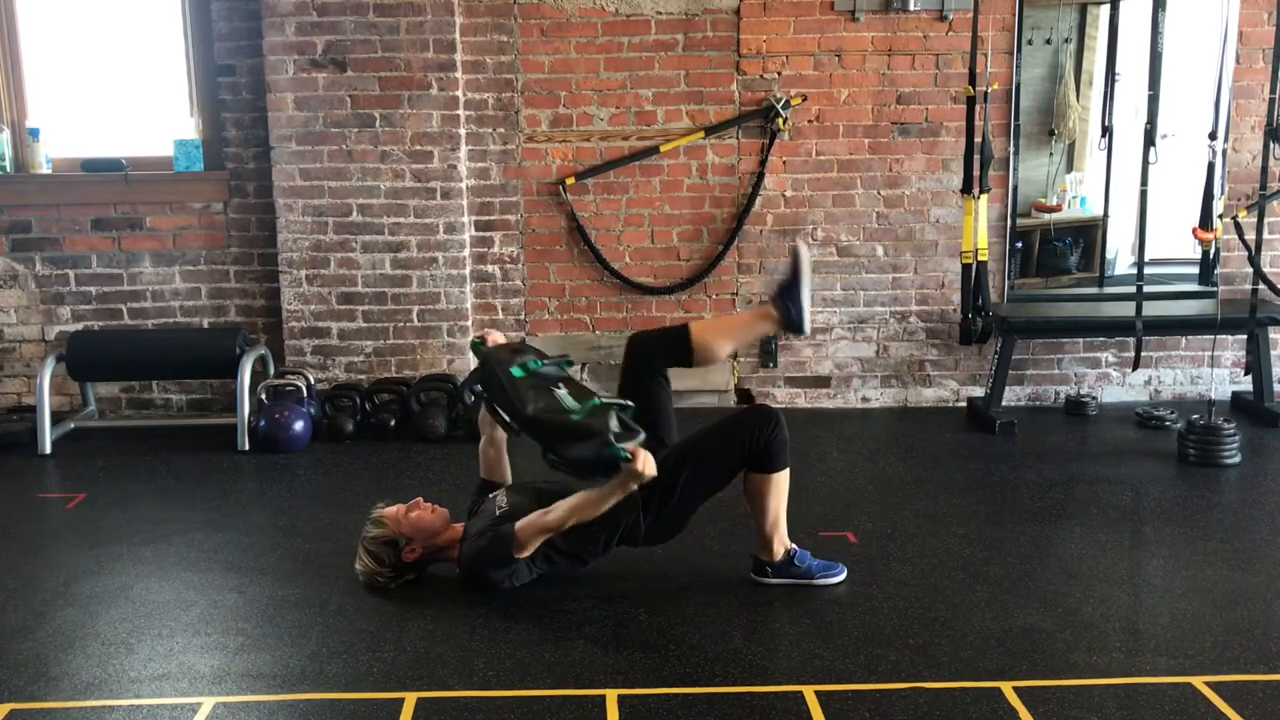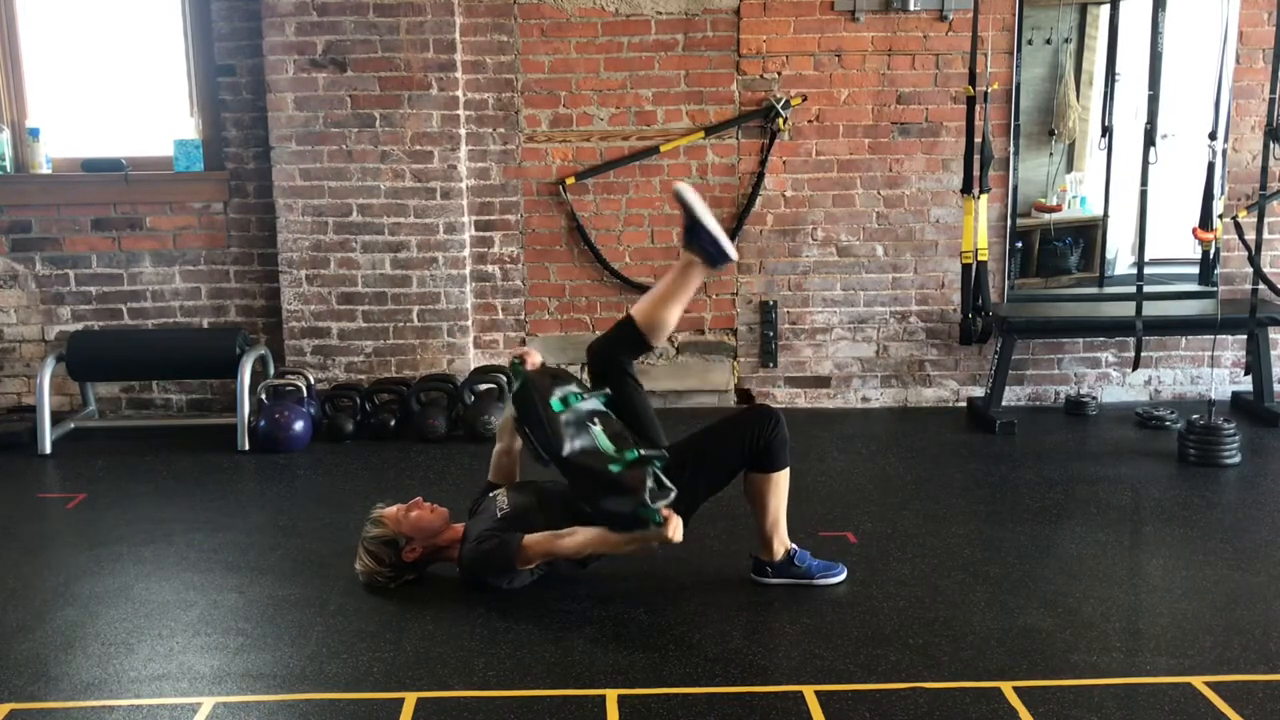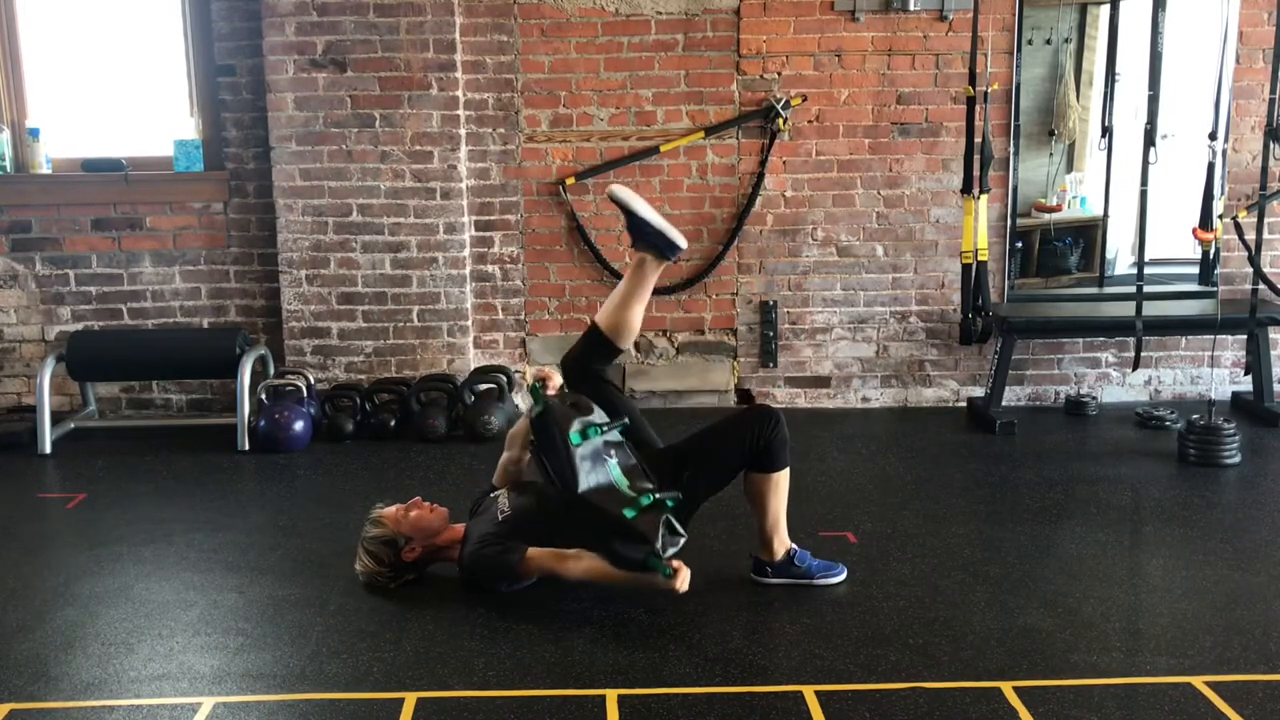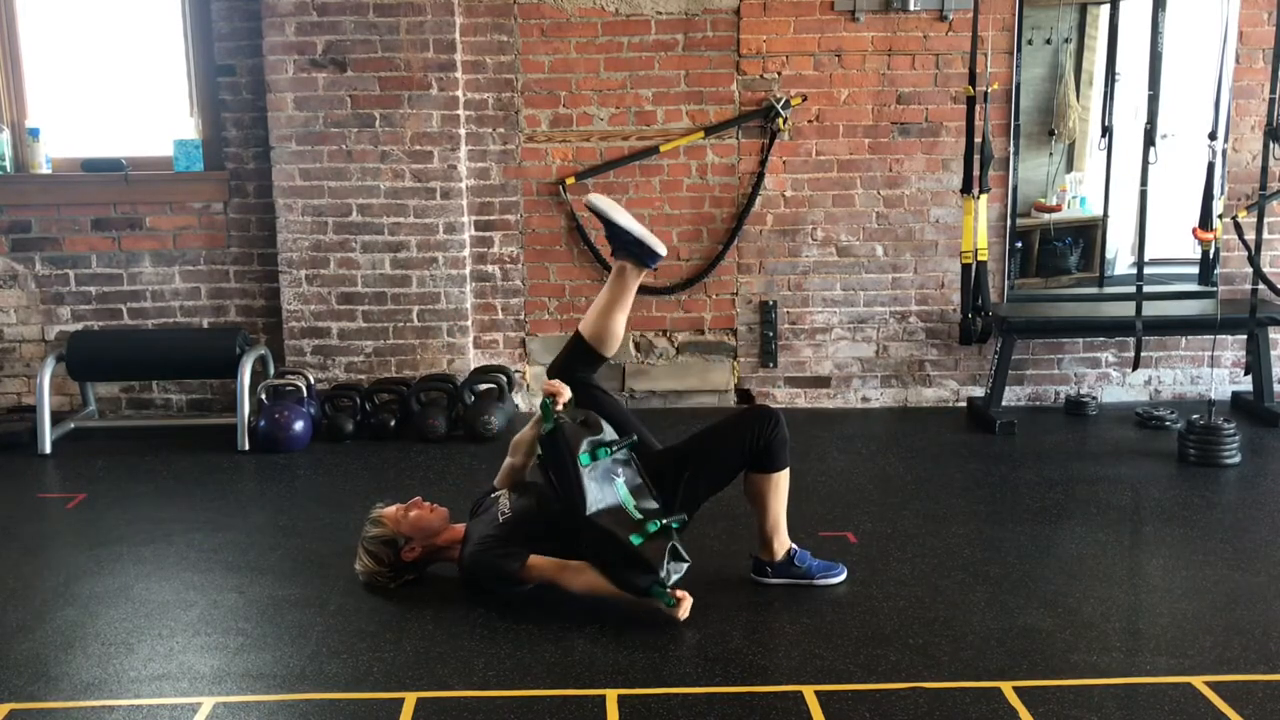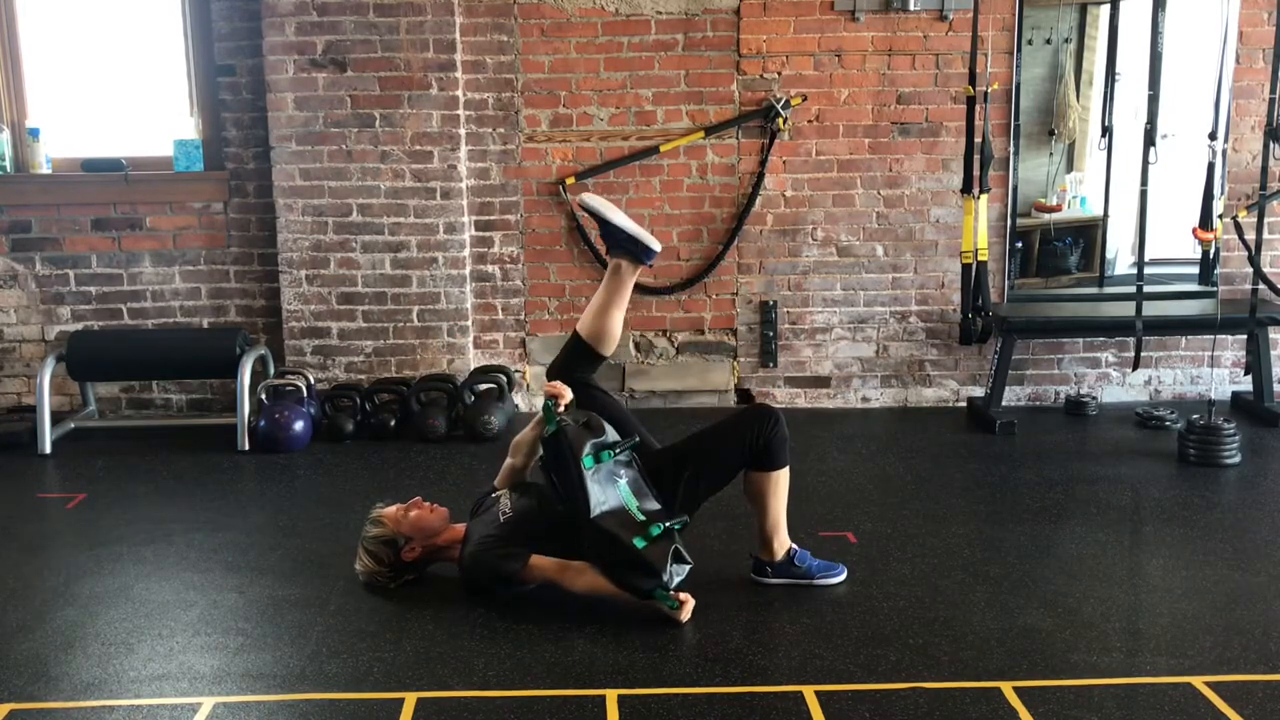
dt=0.3s
person 1, frame 1
left shoulder: (480, 513)
right shoulder: (480, 556)
left elbow: (492, 440)
right elbow: (553, 524)
right wrist: (627, 480)
left hip: (628, 475)
right hip: (648, 493)
left knee: (647, 349)
right knee: (763, 425)
left ankle: (781, 315)
right ankle: (775, 559)
person 1, frame 2
left shoulder: (483, 513)
right shoulder: (483, 556)
left elbow: (506, 445)
right elbow: (561, 544)
right wrist: (653, 534)
left knee: (608, 355)
right knee: (762, 423)
left ankle: (699, 258)
right ankle: (776, 558)
person 1, frame 3
left shoulder: (485, 510)
right shoulder: (482, 558)
left elbow: (514, 451)
right elbow: (565, 563)
left wrist: (543, 399)
right wrist: (655, 575)
left knee: (582, 366)
right knee: (763, 424)
left ankle: (651, 255)
right ankle: (775, 557)
person 1, frame 4
left shoulder: (485, 512)
right shoulder: (481, 557)
left elbow: (517, 458)
right elbow: (566, 574)
left wrist: (548, 411)
right wrist: (656, 597)
right hip: (653, 497)
left knee: (568, 375)
right knee: (763, 425)
left ankle: (630, 264)
right ankle: (776, 558)
person 1, frame 5
left shoulder: (485, 513)
right shoulder: (482, 559)
left elbow: (518, 459)
right elbow: (567, 575)
left wrist: (549, 411)
right wrist: (658, 597)
right hip: (654, 495)
left knee: (568, 375)
right knee: (763, 423)
left ankle: (625, 261)
right ankle: (776, 559)
